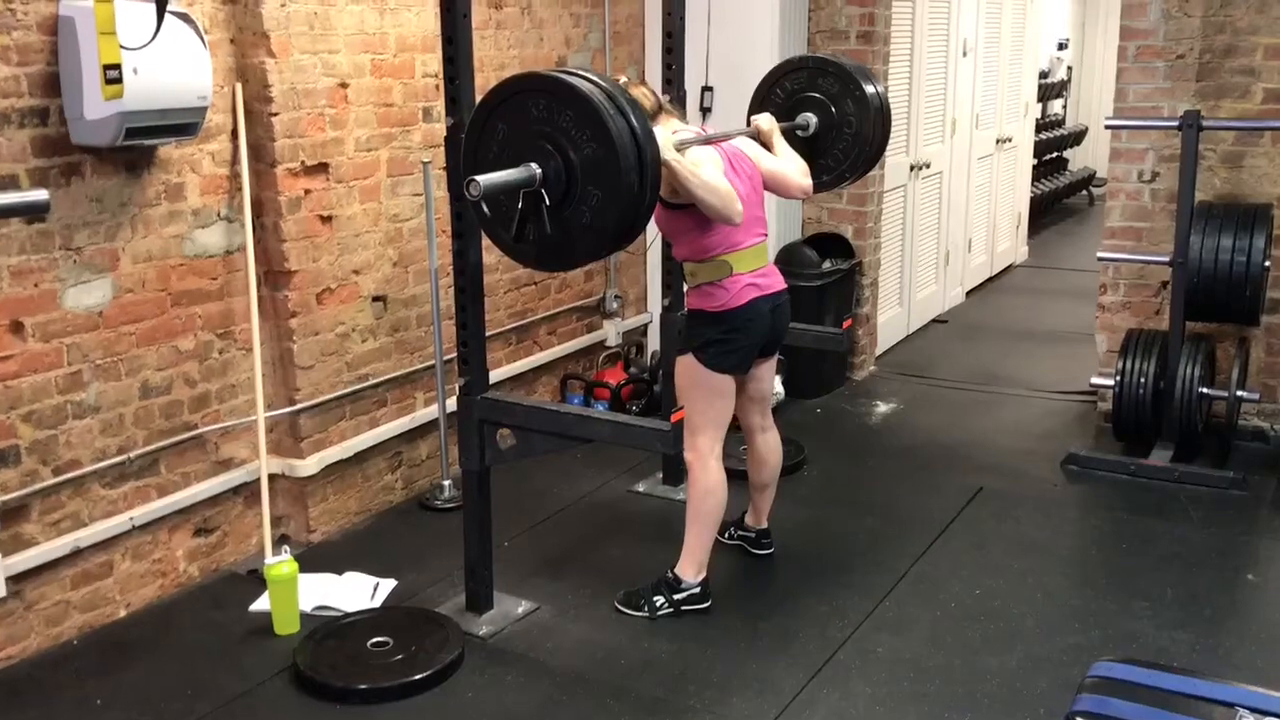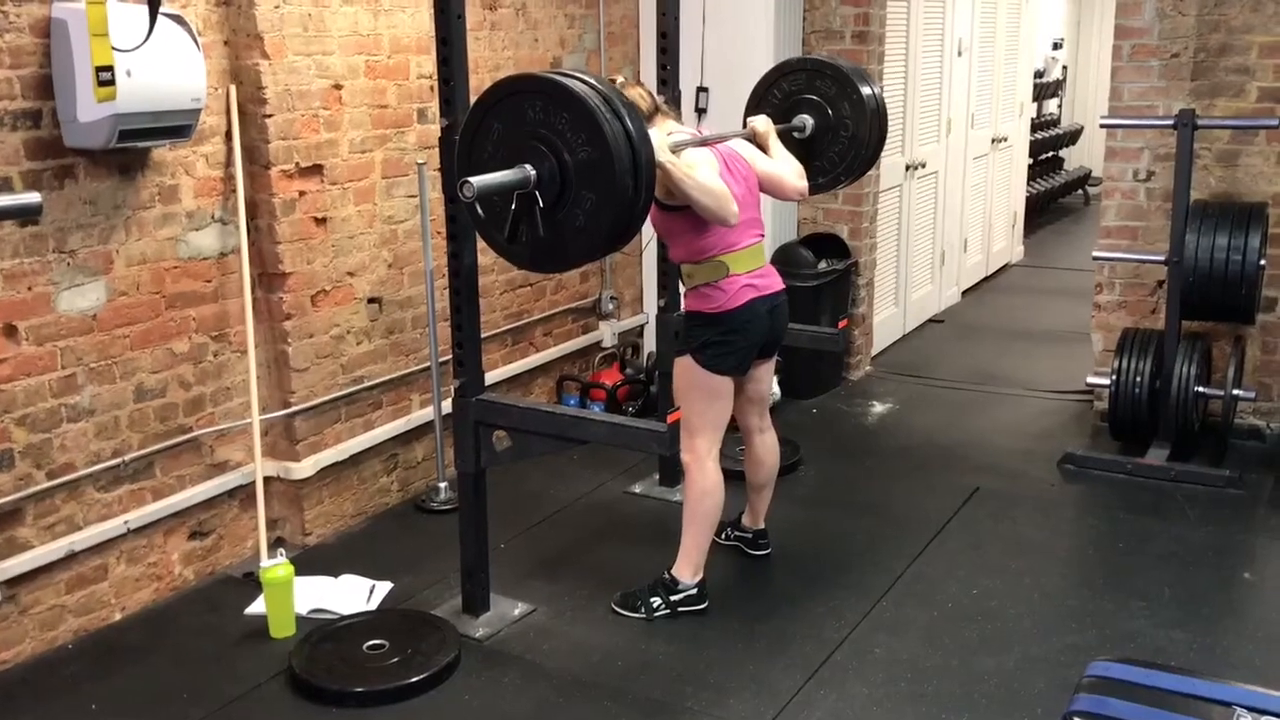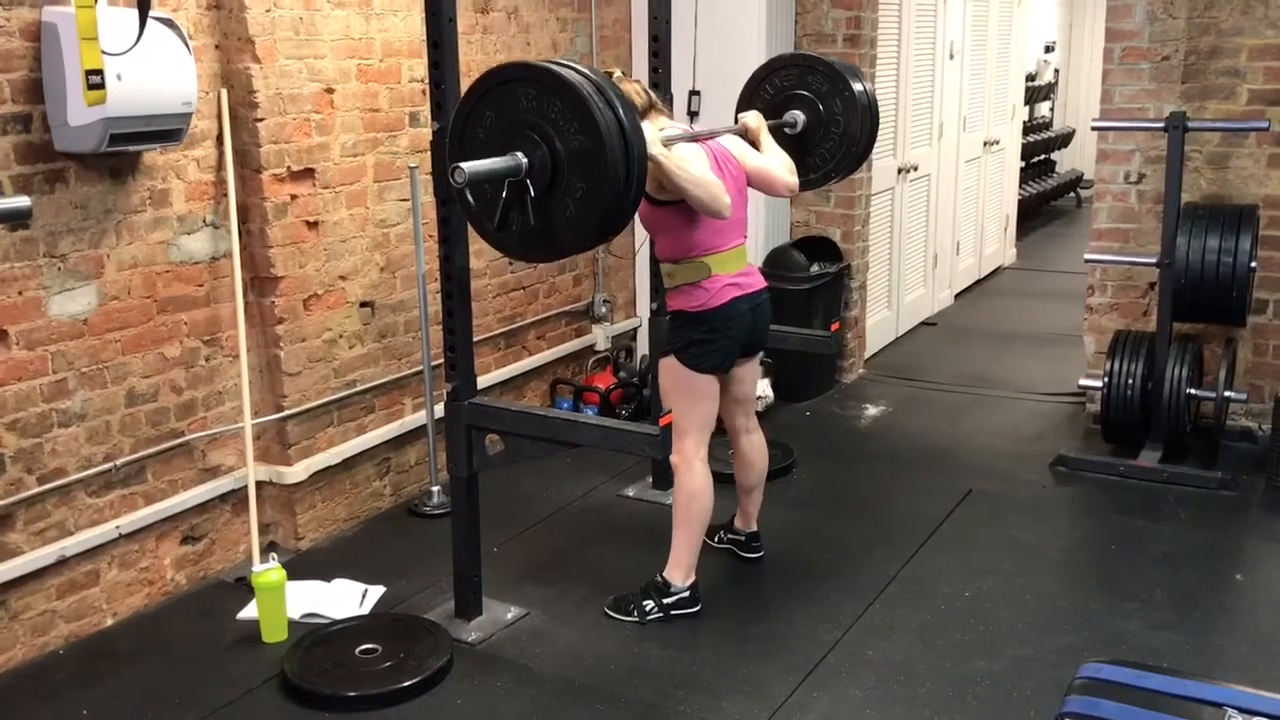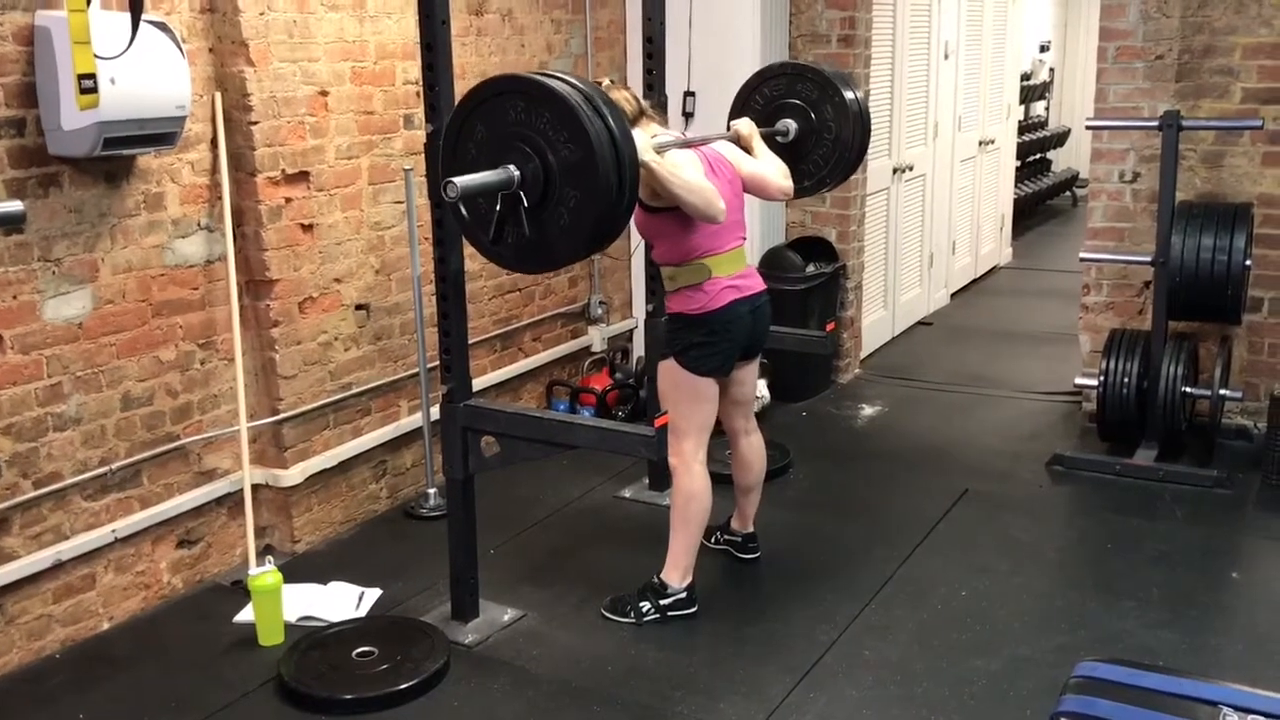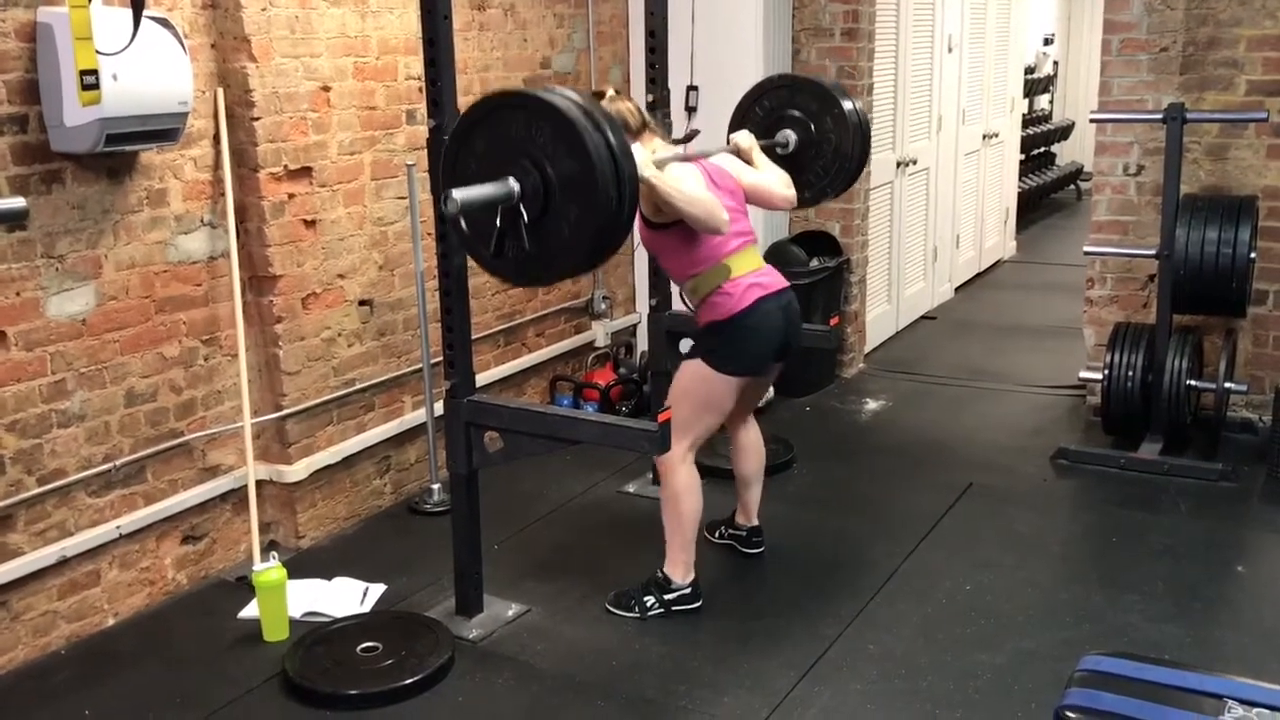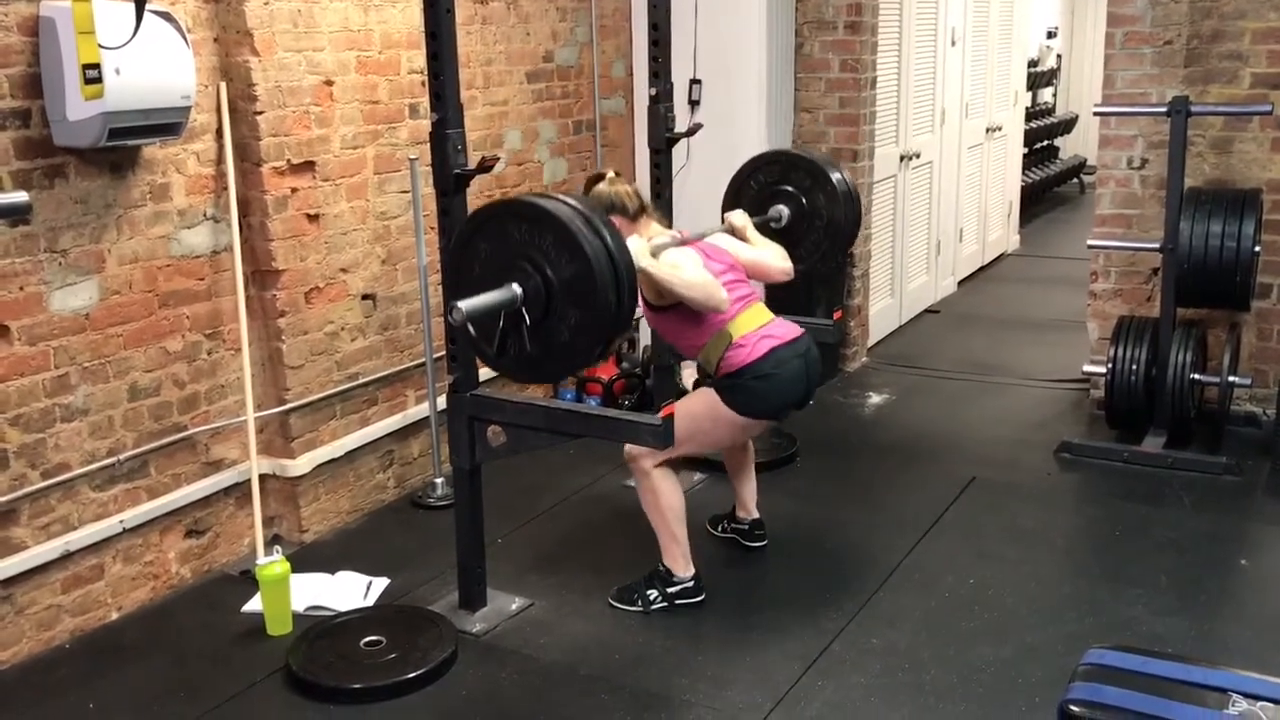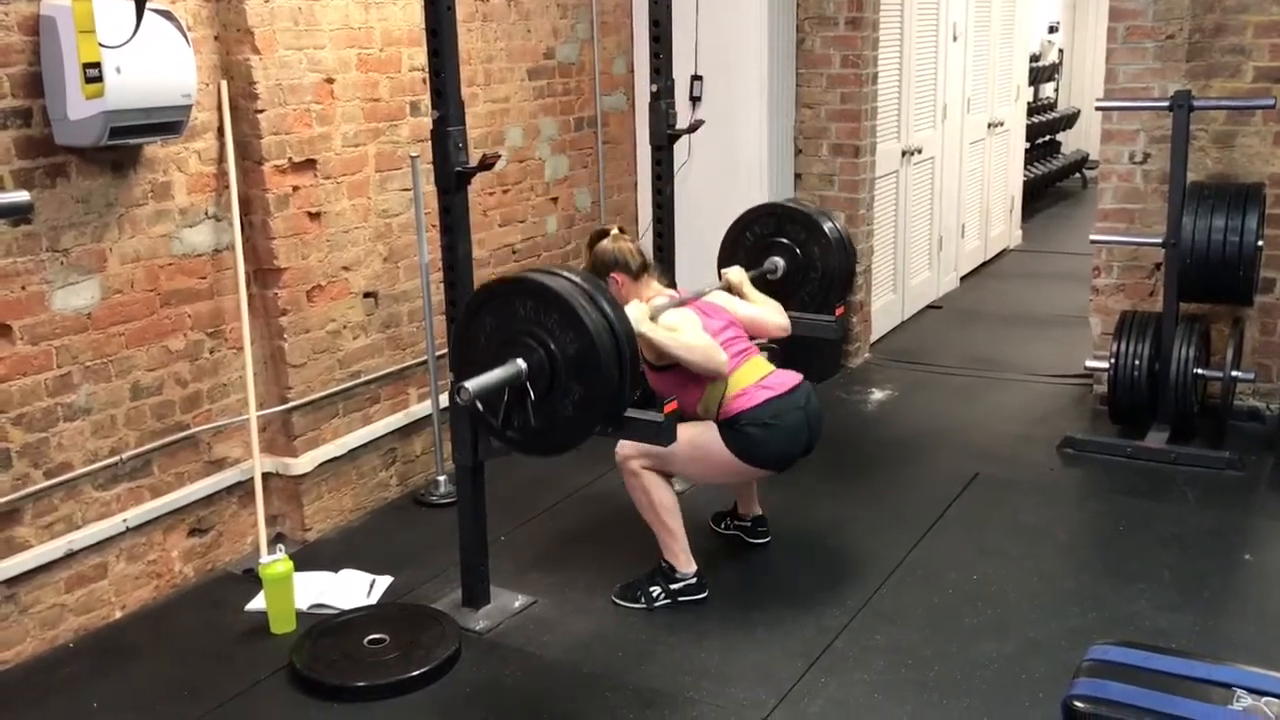
dt=0.5s
person 1, frame 1
left shoulder: (681, 159)
right shoulder: (736, 143)
left elbow: (730, 208)
right elbow: (801, 184)
left wrist: (667, 158)
right wrist: (773, 135)
left hip: (723, 312)
right hip: (771, 299)
left knee: (702, 449)
right knee: (758, 421)
left ankle: (687, 583)
right ankle: (756, 527)
person 1, frame 2
left shoulder: (677, 160)
right shoulder: (730, 143)
left elbow: (726, 211)
right elbow: (797, 185)
left wrist: (663, 160)
right wrist: (769, 137)
left hip: (722, 314)
right hip: (769, 299)
left knee: (699, 450)
right knee: (756, 422)
left ankle: (684, 584)
right ankle: (753, 527)
person 1, frame 3
left shoulder: (665, 160)
right shoulder: (721, 141)
left elbow: (718, 201)
right elbow: (787, 181)
left wrist: (655, 152)
right wrist: (761, 132)
left hip: (705, 315)
right hip: (751, 300)
left knee: (688, 451)
right knee: (743, 424)
left ankle: (677, 587)
right ankle: (746, 531)
person 1, frame 4
left shoulder: (659, 165)
right shoulder: (715, 147)
left elbow: (712, 207)
right elbow: (782, 185)
left wrist: (647, 160)
right wrist: (753, 139)
left hip: (704, 316)
right hip: (751, 301)
left knee: (686, 453)
right knee: (741, 425)
left ankle: (674, 587)
right ankle: (742, 531)
person 1, frame 5
left shoulder: (663, 180)
right shoulder: (716, 161)
left elbow: (715, 218)
right elbow: (787, 196)
left wrist: (647, 176)
right wrist: (753, 152)
left hip: (739, 323)
right hip: (780, 306)
left knee: (673, 450)
right knee: (738, 417)
left ankle: (677, 585)
right ankle: (746, 525)
person 1, frame 6
left shoulder: (660, 260)
right shoulder: (708, 240)
left elbow: (716, 298)
right elbow: (783, 268)
left wrist: (644, 265)
right wrist: (747, 229)
left hip: (765, 375)
right hip: (799, 355)
left knee: (645, 453)
right knee: (724, 416)
left ankle: (679, 579)
right ankle: (747, 519)
person 1, frame 7
left shoulder: (656, 319)
right shoulder: (705, 298)
left elbow: (716, 362)
right elbow: (780, 325)
left wrist: (642, 329)
right wrist: (743, 286)
left hip: (770, 430)
right hip: (802, 408)
left knee: (634, 455)
right knee: (715, 427)
left ankle: (682, 576)
right ankle: (749, 518)
